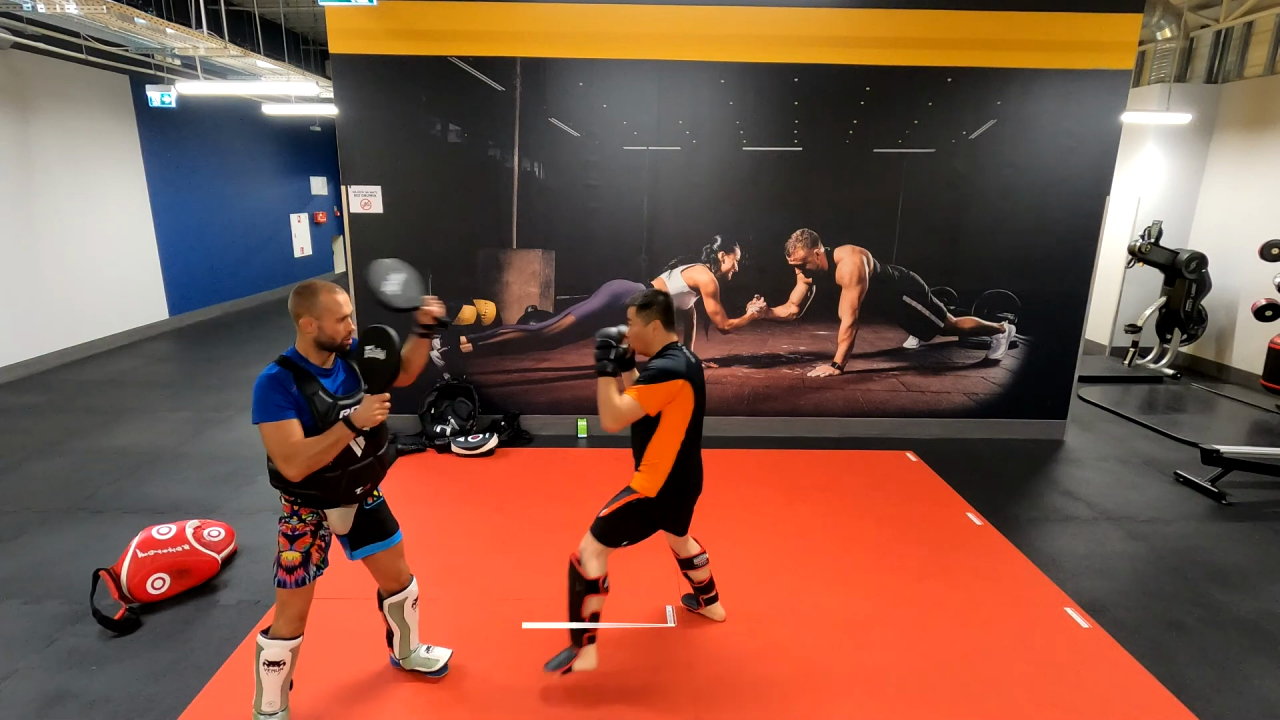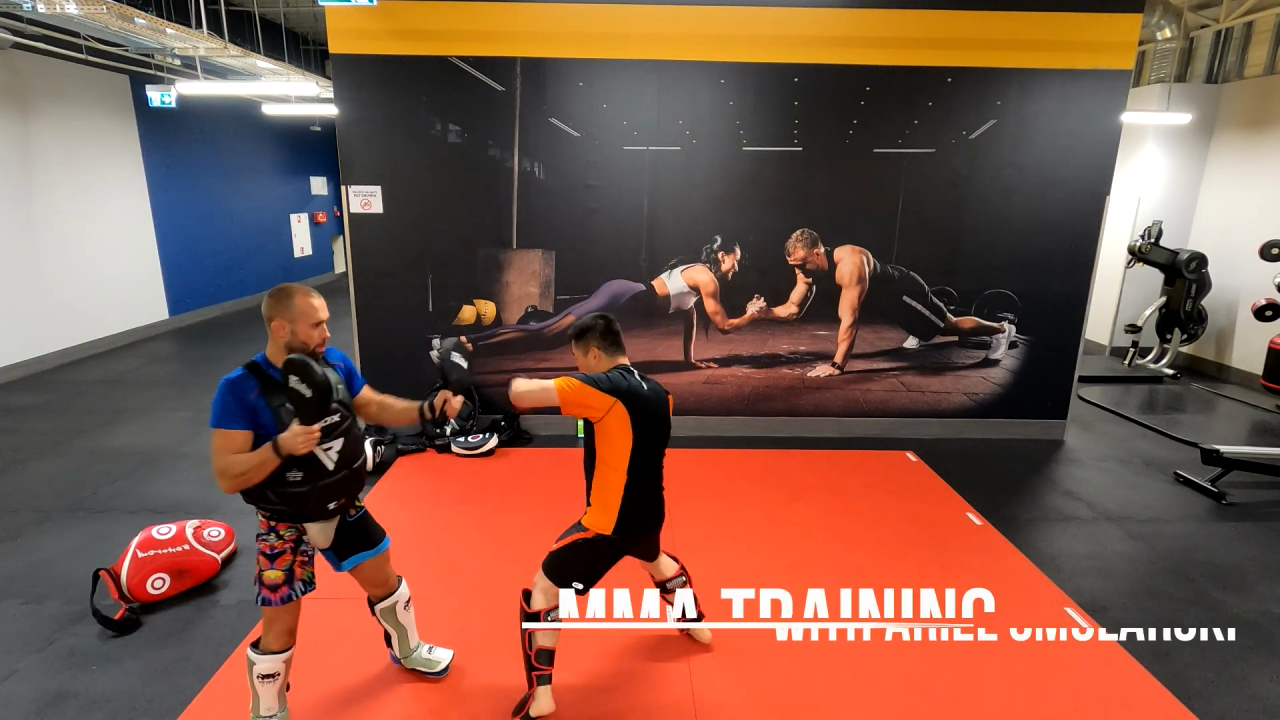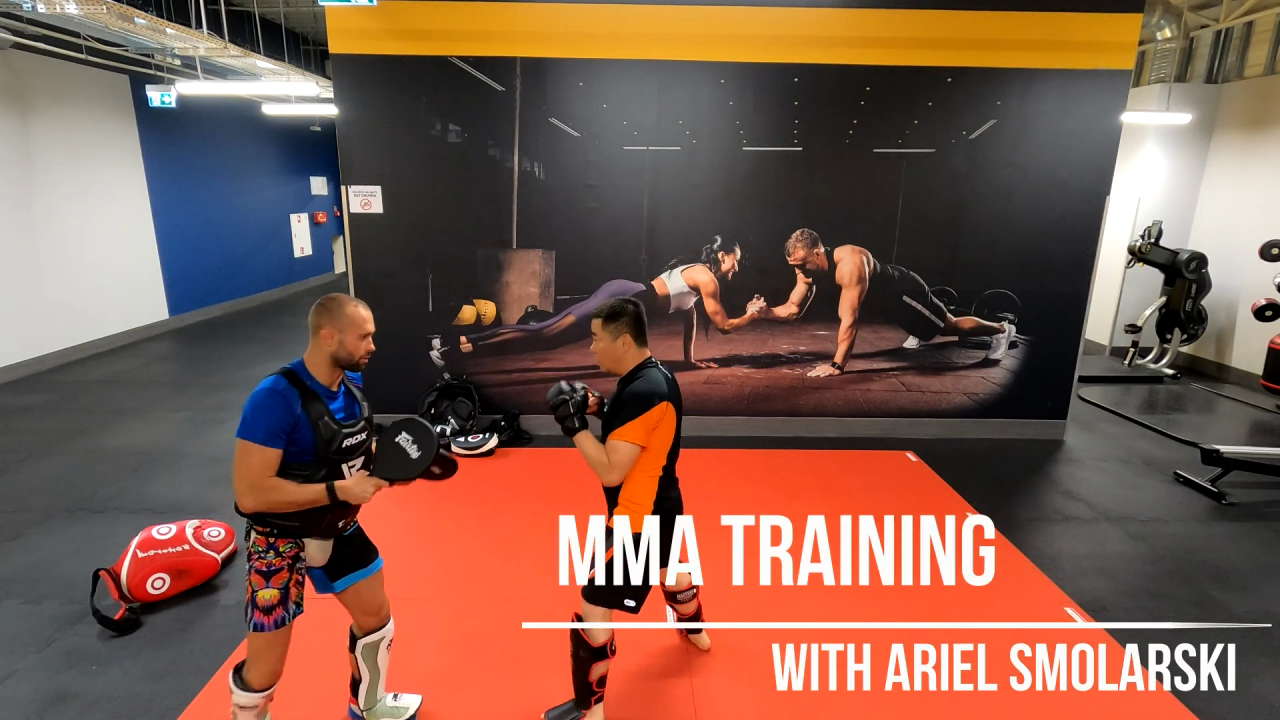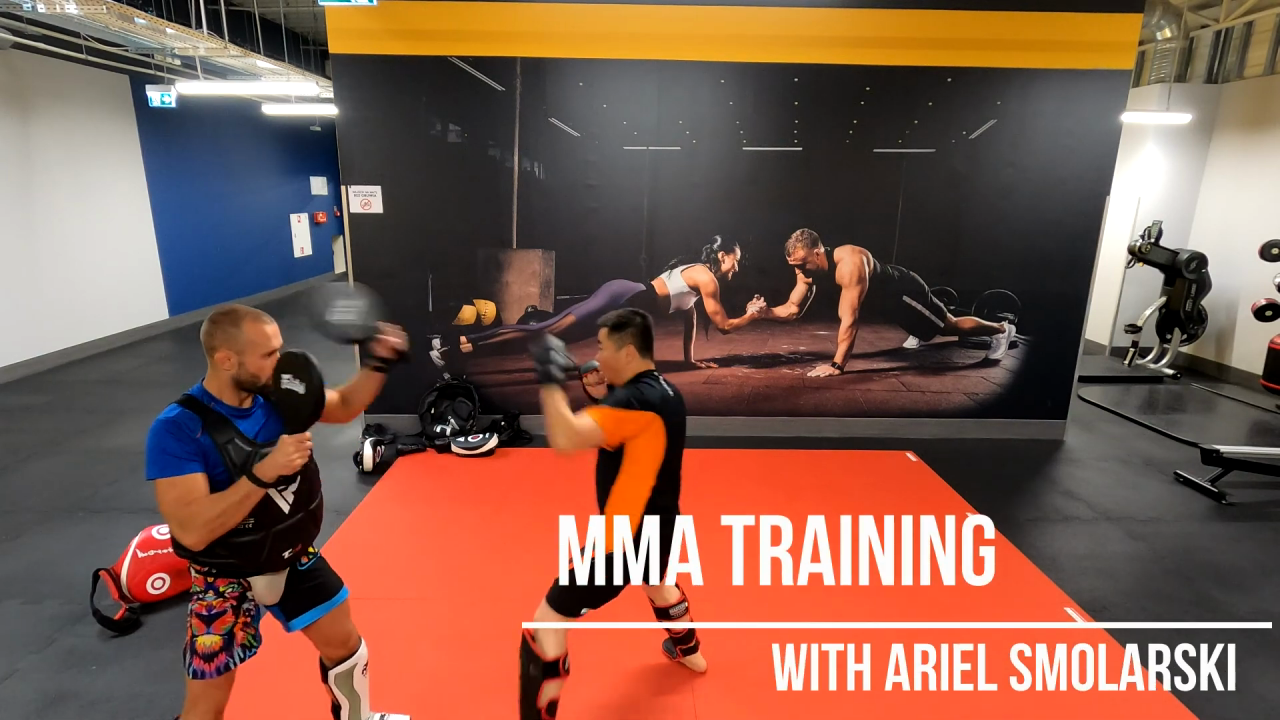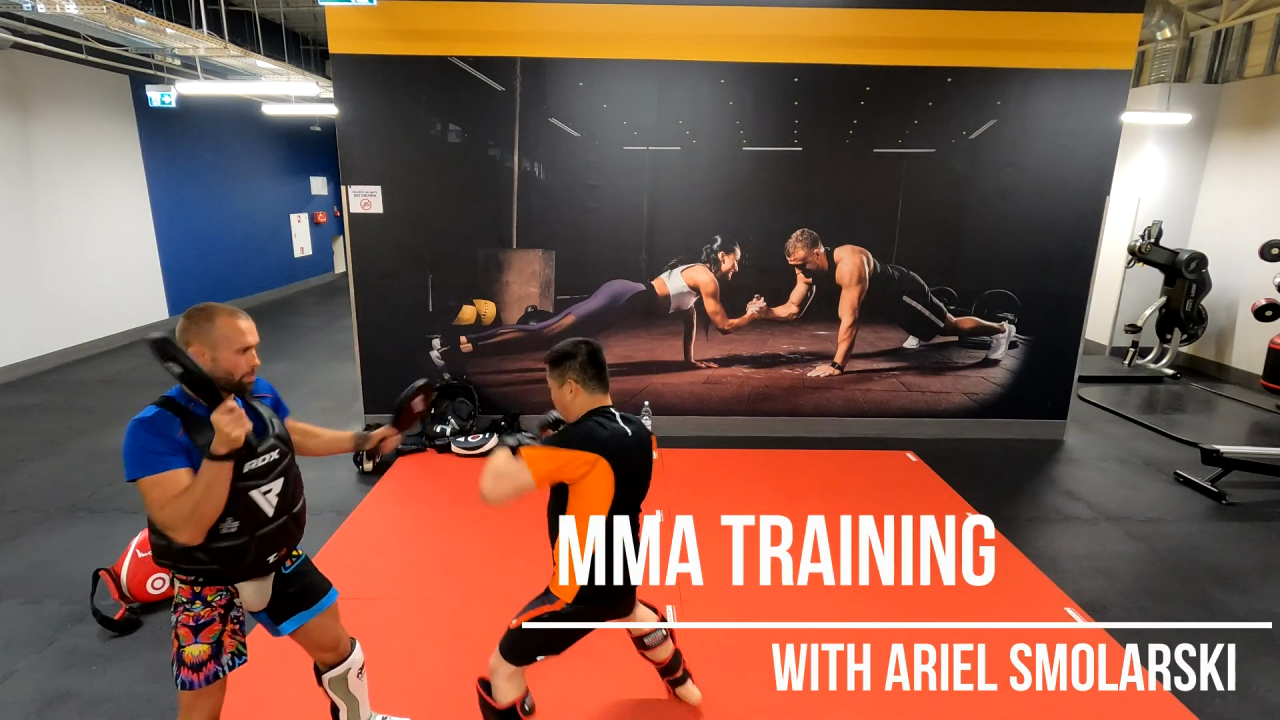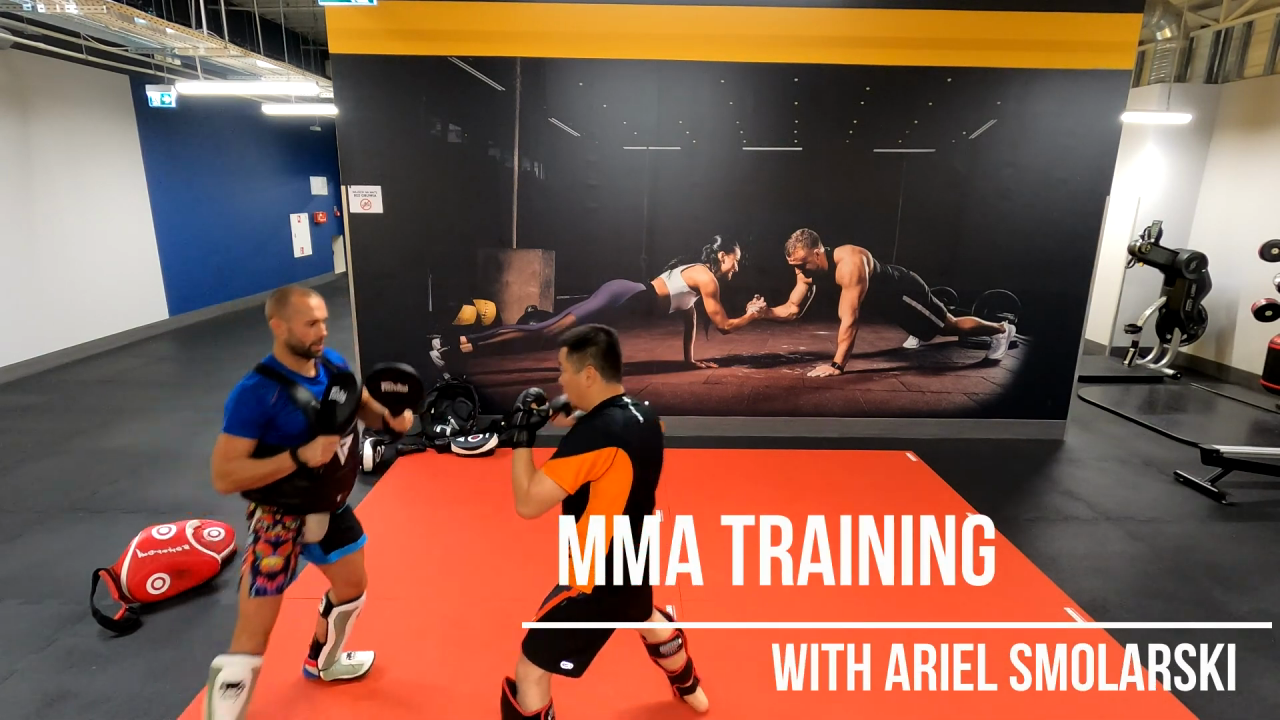
dt=0.7s
person 1, frame 1
left shoulder: (350, 353)
right shoulder: (275, 383)
left elbow: (405, 373)
right elbow: (295, 466)
left wrist: (425, 329)
right wrist: (355, 422)
left hip: (362, 496)
right hip: (307, 510)
left knee: (397, 579)
right knee: (291, 617)
left ankle: (408, 651)
person 1, frame 2
left shoulder: (333, 363)
right shoulder: (239, 389)
left elbow: (376, 408)
right elbow: (229, 477)
left wrist: (428, 409)
right wrist: (281, 446)
left hip: (343, 509)
right hip: (285, 525)
left knee: (385, 583)
right knee: (279, 633)
left ankle: (407, 650)
person 1, frame 3
left shoulder: (349, 382)
right shoulder: (274, 399)
right elbow: (249, 493)
right wrist: (338, 490)
left hip: (337, 530)
right hip: (279, 542)
left knee: (375, 615)
right knee: (265, 666)
person 1, frame 4
right shoulder: (176, 429)
left elbow: (343, 407)
right elbow: (192, 532)
left wrist: (377, 364)
right wrist: (263, 473)
left hip: (294, 561)
right hip: (226, 580)
left knee: (345, 643)
person 1, frame 5
left shoulder: (258, 394)
right shoulder: (152, 430)
left elbow: (296, 438)
right elbow: (187, 530)
left wrist: (364, 441)
right wrist: (220, 450)
left hip: (279, 565)
right hip: (210, 587)
left knee: (337, 647)
person 1, frame 6
left shoulder: (331, 362)
right shoulder: (256, 394)
left elbow: (358, 402)
right elbow: (225, 476)
left wrist: (388, 415)
right wrist: (300, 457)
left hip: (329, 506)
right hip: (279, 519)
left knee: (351, 587)
right knee: (251, 639)
left ankle: (323, 660)
person 2, frame 1
left shoulder: (668, 372)
right shoulder: (680, 360)
left elbow: (614, 416)
right elbow: (641, 390)
left wrist: (608, 367)
right wrist: (622, 367)
left hip: (657, 485)
right hip: (684, 479)
left knee: (590, 551)
right knee: (678, 536)
left ankle: (582, 650)
right ankle: (709, 602)
person 2, frame 2
left shoulder: (601, 387)
right shoulder: (657, 391)
left elbow: (521, 395)
left wrist: (523, 379)
left hip: (610, 521)
right hip: (651, 511)
left knee: (541, 590)
right knee: (654, 559)
right ankle: (696, 623)
person 2, frame 3
left shoulder: (643, 392)
right shoulder: (653, 377)
left elbow: (611, 472)
left wrist: (573, 423)
right wrist: (599, 412)
left hip: (639, 518)
right hip: (660, 508)
left knee: (593, 609)
right knee: (668, 570)
right ankle: (696, 632)
person 2, frame 4
left shoulder: (635, 400)
right shoulder: (661, 390)
left elbow: (564, 439)
left wrist: (550, 380)
right wrist: (603, 396)
right hip: (659, 526)
left knee: (548, 622)
right knee: (656, 581)
right ankle: (689, 651)
person 2, frame 5
left shoulder: (581, 441)
right shoulder: (638, 430)
left elbow: (492, 488)
left wrist: (507, 449)
left hip: (583, 584)
right hip: (621, 569)
left knee: (503, 668)
right knee: (633, 614)
right ankle: (682, 682)
person 2, frame 6
left shoulder: (593, 434)
right shoulder: (643, 415)
left elbow: (528, 505)
left wrist: (522, 434)
left hip: (597, 577)
left knee: (529, 672)
right knee: (648, 619)
right ankle: (689, 687)
person 3, frame 1
left shoulder: (694, 271)
right shoulder: (707, 278)
left elbow: (689, 318)
right elbow: (724, 325)
right wrist: (751, 315)
left hip: (616, 305)
right hip: (614, 305)
left knee: (544, 333)
right knee: (545, 336)
left ankle: (464, 344)
right ankle: (465, 347)
person 3, frame 2
left shoulder: (689, 274)
right shoulder: (706, 279)
left elbow: (688, 316)
right elbow: (724, 325)
left wrist: (691, 359)
right wrist: (751, 315)
left hip: (620, 294)
right hip: (622, 300)
left knee: (542, 333)
right knee: (544, 335)
left ankle: (465, 343)
right ankle: (466, 346)
person 3, frame 3
left shoulder: (694, 272)
right shoulder: (707, 278)
left elbow: (690, 316)
right elbow: (724, 325)
left wrist: (690, 359)
right wrist: (751, 314)
left hip: (621, 296)
right hip: (622, 300)
left knee: (545, 333)
right knee: (545, 336)
left ankle: (459, 343)
right ankle: (458, 347)
person 3, frame 4
left shoulder: (694, 271)
right shoulder: (706, 278)
left elbow: (689, 317)
right elbow: (724, 325)
left wrist: (690, 358)
right wrist: (752, 314)
left hip: (621, 295)
right hip: (623, 299)
left knee: (544, 332)
right knee: (546, 335)
left ankle: (459, 342)
right ankle: (459, 346)
person 3, frame 5
left shoulder: (695, 272)
right shoulder: (707, 278)
left elbow: (690, 316)
right elbow: (723, 325)
left wrist: (690, 358)
right wrist: (752, 314)
left hip: (622, 295)
right hip: (623, 298)
left knee: (546, 333)
right knee: (547, 336)
left ankle: (459, 343)
right ankle: (457, 347)
person 3, frame 6
left shoulder: (694, 272)
right shoulder: (707, 278)
left elbow: (689, 318)
right elbow: (724, 325)
left wrist: (690, 359)
right wrist: (752, 314)
left hip: (622, 294)
right hip: (624, 299)
left knee: (547, 332)
right knee: (546, 335)
left ankle: (458, 343)
right ankle: (458, 345)
person 4, frame 1
left shoulder: (849, 264)
right shoulder: (809, 266)
left elbow: (849, 319)
right elbow: (793, 309)
left wrist: (837, 365)
right wrist: (765, 312)
left hip: (903, 289)
right hip: (885, 293)
left knee: (948, 327)
left ankle: (1001, 330)
right ankle: (918, 336)
person 4, frame 2
left shoulder: (849, 264)
right shoulder: (808, 268)
left elbow: (849, 319)
right elbow: (793, 309)
left wrist: (837, 365)
right wrist: (765, 312)
left hip: (904, 290)
right hip: (885, 292)
left knee: (949, 327)
left ankle: (1001, 330)
right ankle: (918, 334)
person 4, frame 3
left shoulder: (849, 264)
right shoulder: (808, 267)
left elbow: (849, 319)
right elbow: (793, 309)
left wrist: (837, 365)
right wrist: (764, 313)
left hip: (904, 290)
right hip: (886, 293)
left knee: (949, 326)
left ankle: (1001, 330)
right ankle: (919, 334)
person 4, frame 4
left shoulder: (849, 264)
right shoulder: (808, 269)
left elbow: (849, 319)
right elbow: (792, 309)
left wrist: (837, 365)
right wrist: (764, 312)
left hip: (904, 290)
right hip: (886, 294)
left knee: (949, 326)
left ankle: (1001, 330)
right ankle: (919, 333)
person 4, frame 5
left shoulder: (850, 264)
right shoulder: (808, 269)
left elbow: (849, 319)
right elbow: (793, 309)
left wrist: (837, 365)
right wrist: (765, 312)
left hip: (904, 290)
right hip: (886, 294)
left knee: (950, 326)
left ankle: (1001, 330)
right ankle: (920, 334)
person 4, frame 6
left shoulder: (850, 263)
right shoulder: (808, 268)
left elbow: (849, 318)
right elbow: (793, 309)
left wrist: (837, 365)
right wrist: (765, 313)
left hip: (904, 290)
right hip: (886, 293)
left knee: (949, 327)
left ankle: (1001, 330)
right ankle: (918, 335)
